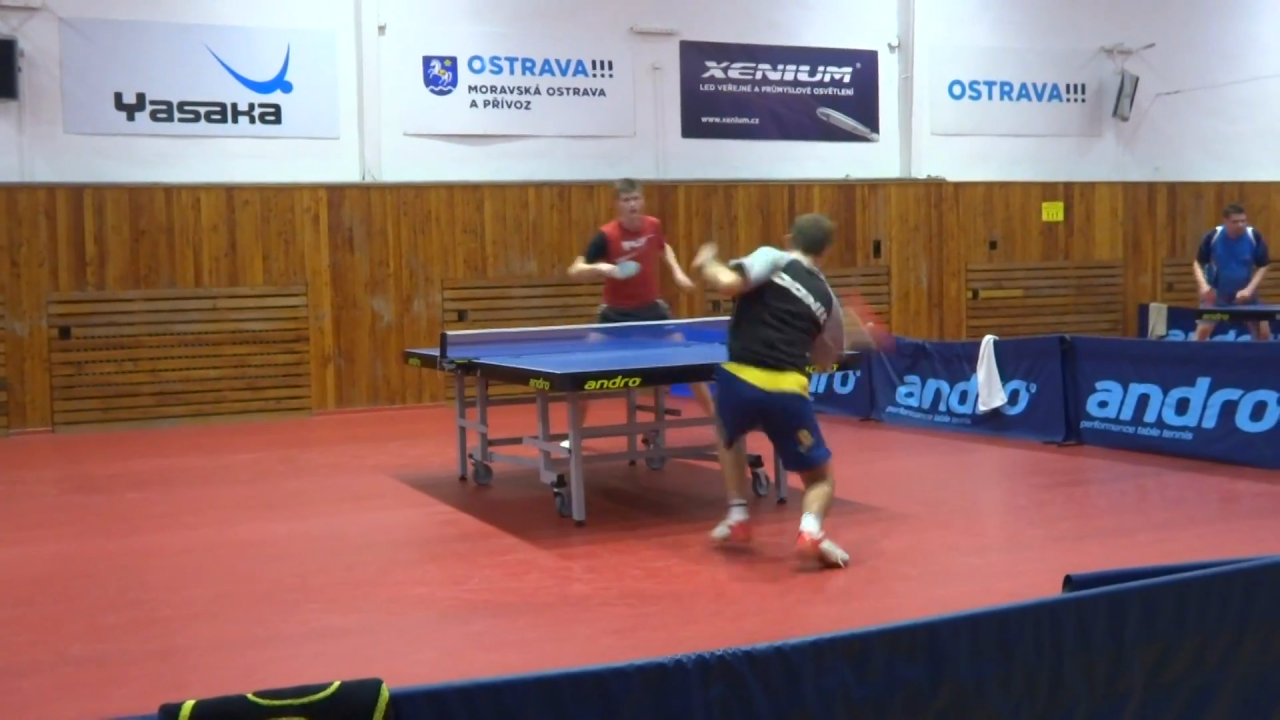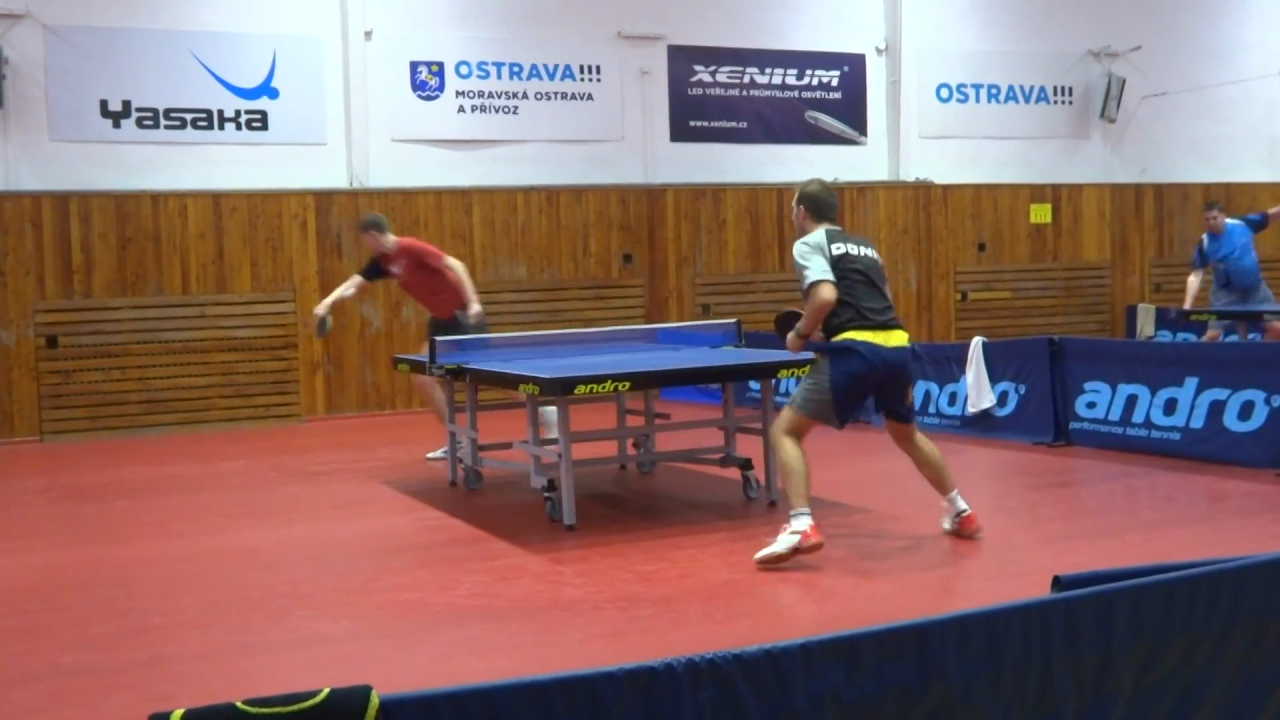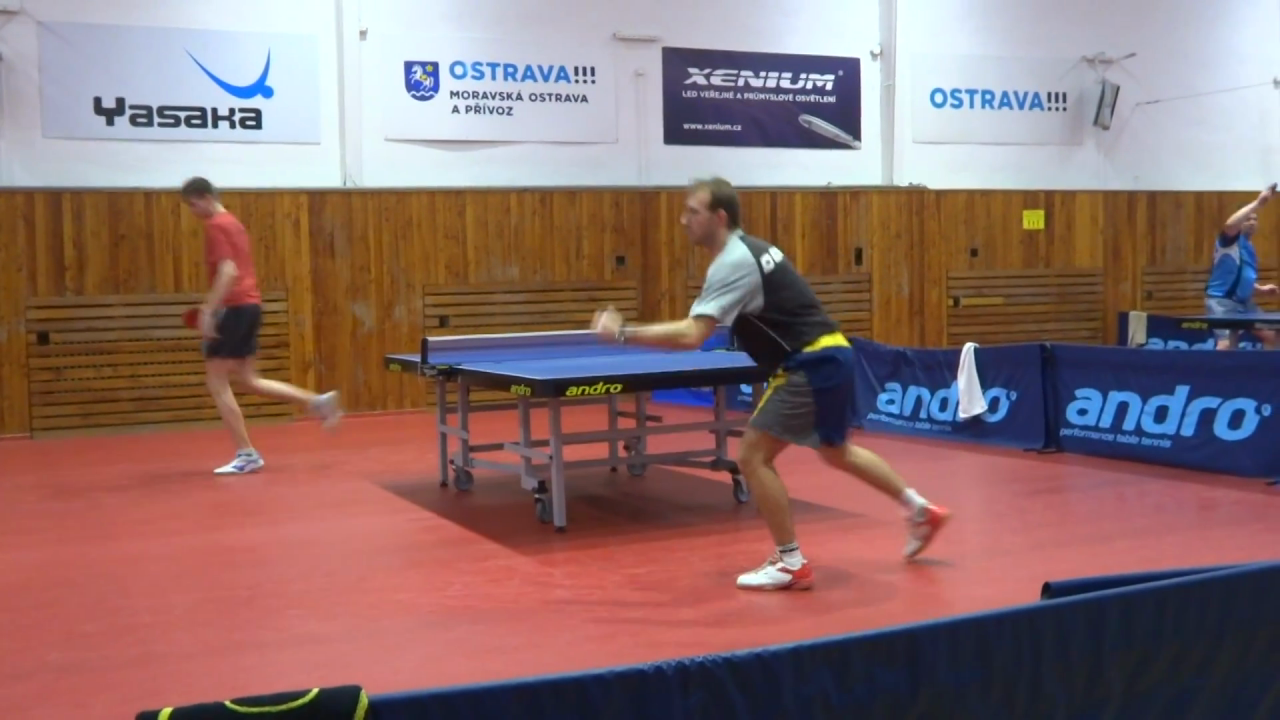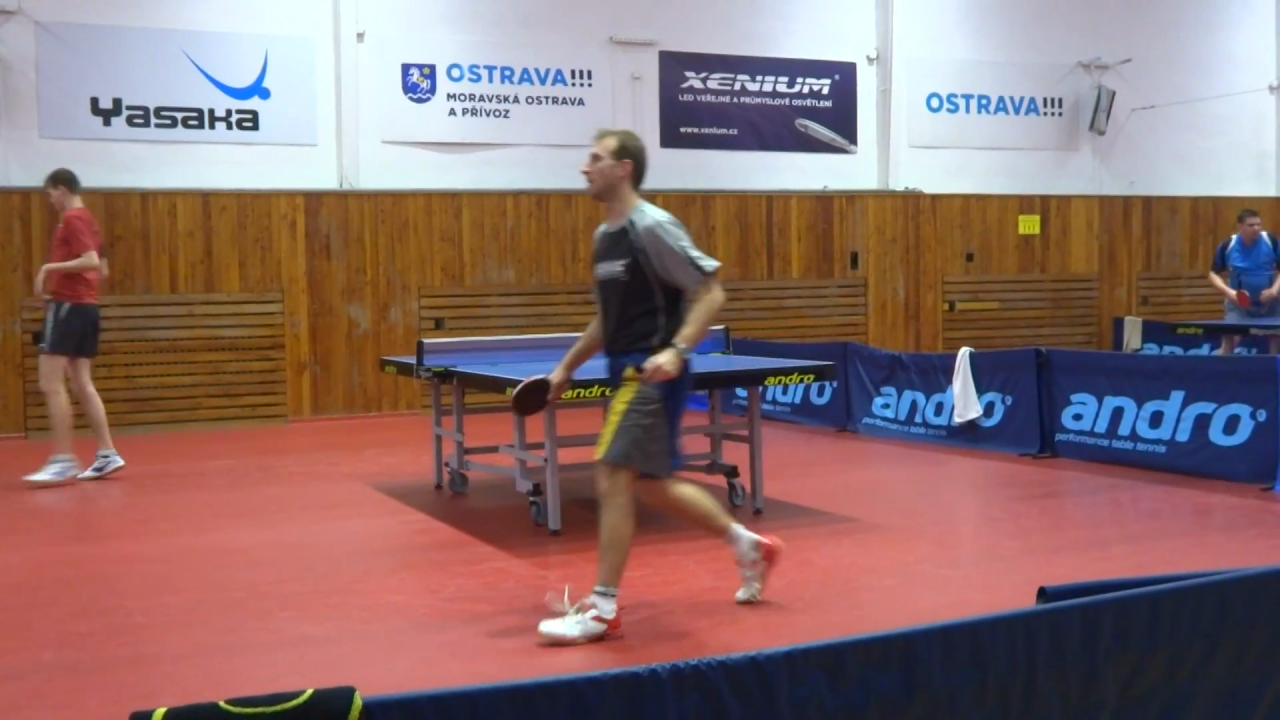
dt=0.5s
person 1, frame 1
left shoulder: (771, 258)
right shoulder: (828, 297)
left elbow: (727, 284)
right elbow: (825, 358)
left wrist: (705, 261)
right wrist: (849, 331)
left hip: (740, 385)
right hip: (790, 397)
left knee: (728, 437)
right knee: (820, 478)
left ankle: (737, 516)
right ankle: (811, 531)
person 1, frame 2
left shoulder: (807, 245)
right shoulder: (864, 247)
left elbow: (825, 296)
left wrist: (801, 333)
left hip: (855, 351)
right hip: (898, 349)
left knee: (786, 430)
right knee: (905, 434)
left ankle: (800, 526)
right ankle: (961, 514)
person 1, frame 3
left shoulder: (734, 263)
right shoulder: (747, 252)
left elbow: (691, 334)
left wrist: (624, 332)
left hip: (814, 363)
right hip: (829, 356)
left knee: (753, 457)
right knee: (837, 452)
left ankle: (790, 562)
right ankle: (921, 511)
person 1, frame 4
left shoulder: (654, 226)
right shoulder: (606, 234)
left elbow: (712, 288)
left wrist: (677, 351)
right wrist: (568, 364)
left hip: (654, 373)
right hip: (628, 371)
left knee: (612, 480)
right knee: (656, 486)
left ankle: (603, 607)
right ankle: (751, 546)
person 2, frame 1
left shoulder: (654, 226)
right shoulder: (606, 235)
right elbow: (575, 271)
left wrist: (678, 273)
right wrist: (600, 268)
left hip: (650, 308)
right hip: (615, 312)
person 2, frame 2
left shoulder: (411, 248)
right shoulder: (382, 261)
left elbow: (455, 265)
right elbow: (353, 284)
left wrist: (473, 302)
right wrist: (326, 303)
left hip: (463, 313)
right hip: (443, 319)
right knee: (423, 378)
left ankle: (544, 412)
right ankle: (457, 439)
person 2, frame 3
left shoulder: (215, 227)
right shoulder: (231, 223)
left elbow: (228, 272)
left wrist: (208, 312)
left hip: (233, 310)
right hip: (245, 308)
left knee: (217, 383)
right knee: (248, 380)
left ankle: (247, 454)
right ankle: (318, 401)
person 2, frame 4
left shoulder: (73, 219)
right shoulder: (87, 220)
left elbow: (91, 262)
right elbow: (102, 271)
left wrist: (49, 268)
left hip: (69, 307)
right hip: (86, 308)
left knee: (49, 382)
right knee: (82, 384)
left ankle: (62, 460)
right ankle: (107, 455)
